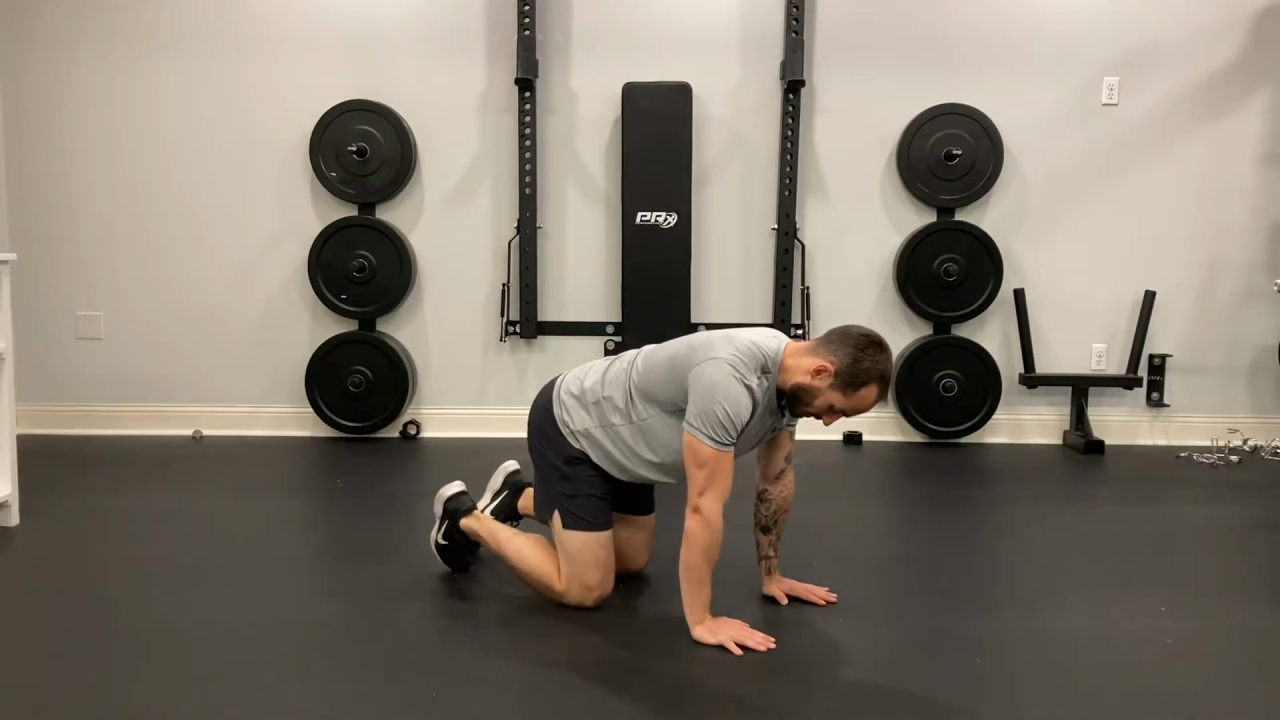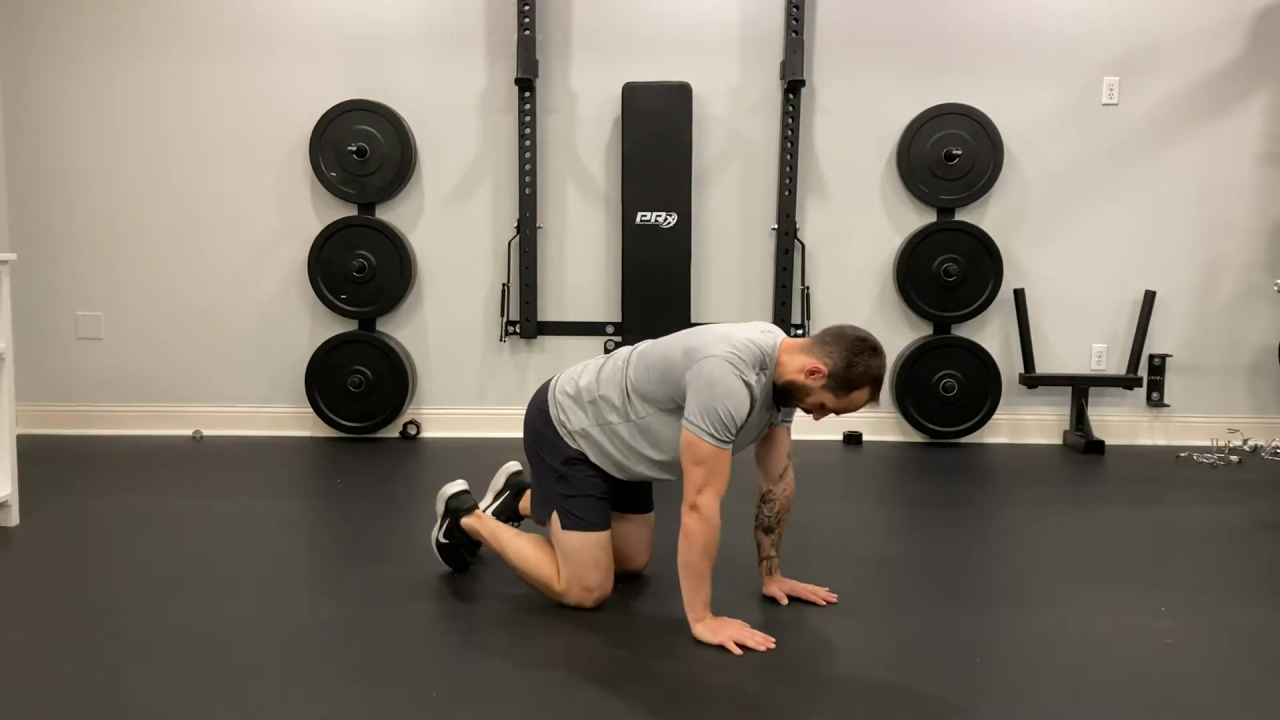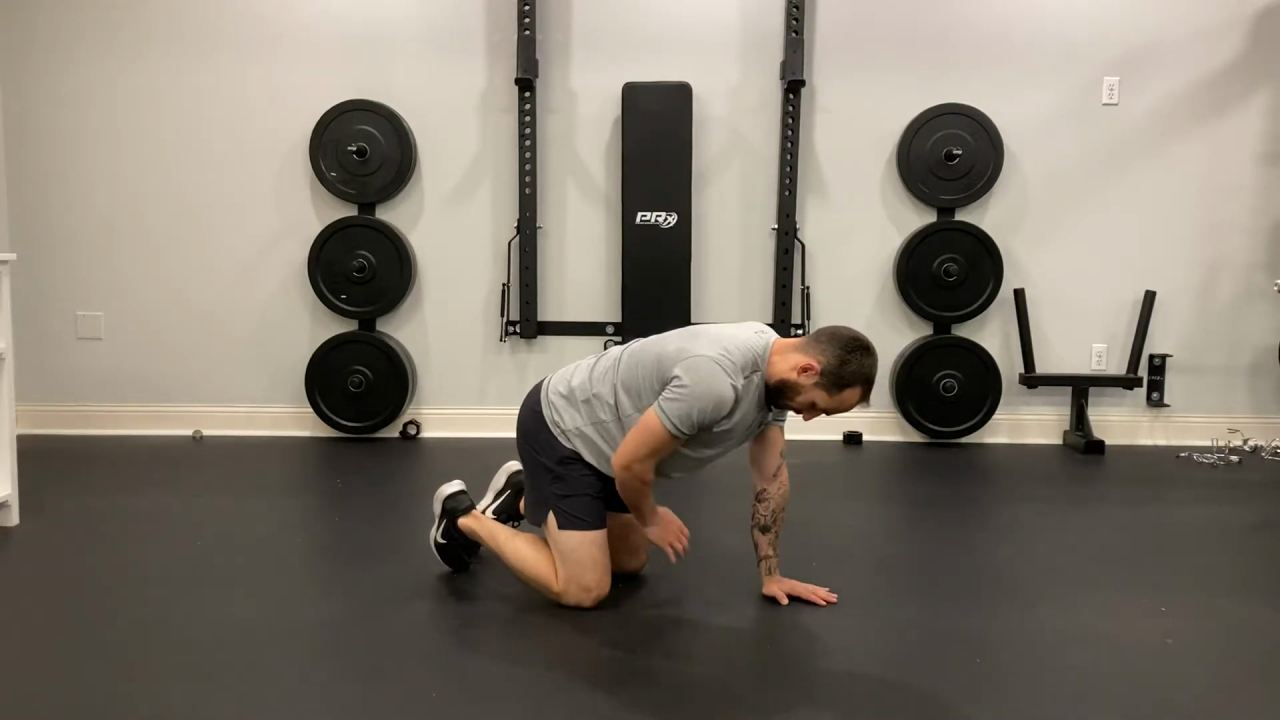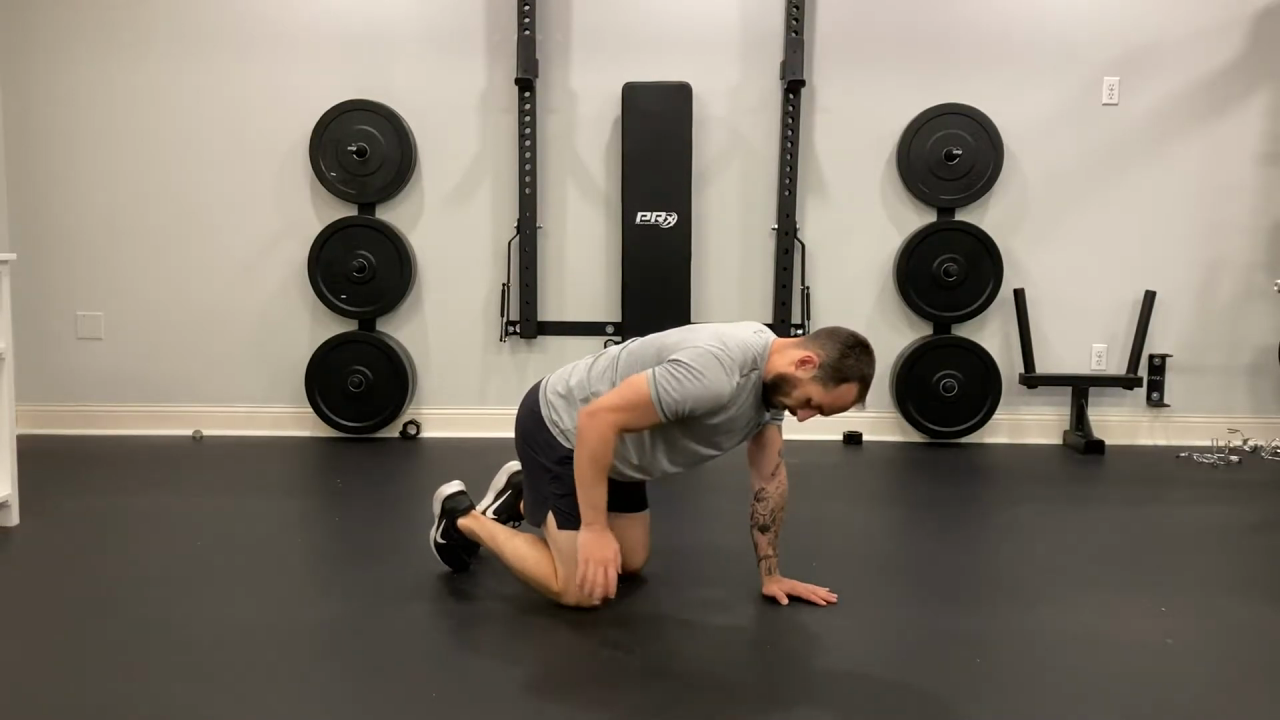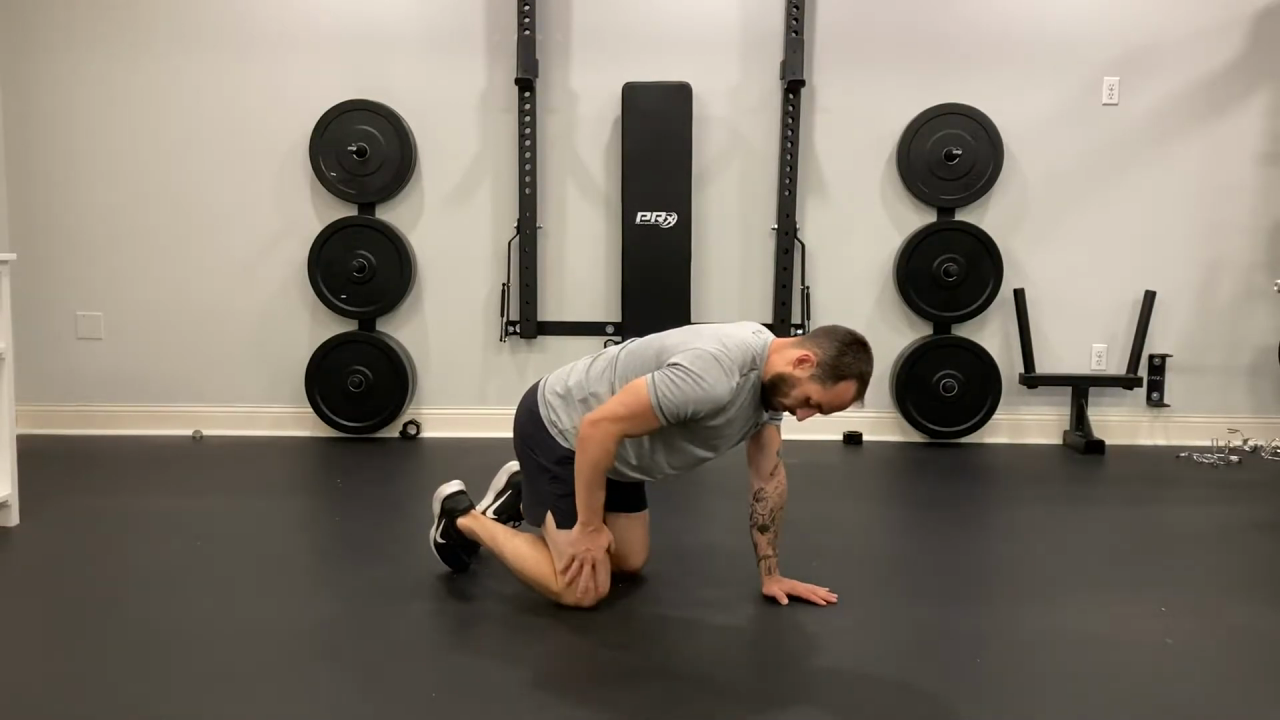
dt=0.4s
person 1, frame 1
left shoulder: (788, 372)
right shoulder: (729, 380)
left elbow: (776, 479)
right elbow: (703, 507)
left wrist: (770, 573)
right wrist: (700, 620)
left hip: (615, 435)
right hip: (569, 426)
left knee: (631, 562)
right knee: (586, 588)
left ankle: (518, 495)
right ankle: (465, 518)
person 1, frame 2
left shoulder: (783, 366)
right shoulder: (728, 378)
left elbow: (777, 478)
right elbow: (700, 504)
left wrist: (771, 574)
right wrist: (701, 619)
left hip: (611, 434)
right hip: (566, 426)
left knee: (632, 563)
right knee: (586, 589)
left ankle: (521, 497)
right ankle: (466, 517)
person 1, frame 3
left shoulder: (775, 368)
right shoulder: (716, 378)
left elbow: (770, 476)
right elbow: (630, 464)
left wrist: (770, 573)
right wrist: (650, 520)
left hip: (603, 432)
right hip: (560, 425)
left knee: (630, 562)
right knee: (584, 589)
left ankle: (521, 496)
right ankle: (464, 518)
person 1, frame 4
left shoulder: (773, 372)
right shoulder: (714, 372)
left elbow: (769, 476)
right elbow: (596, 419)
left wrist: (770, 574)
right wrist: (595, 529)
left hip: (604, 434)
right hip: (559, 424)
left knee: (628, 562)
right knee: (584, 588)
left ankle: (521, 497)
right ankle: (462, 519)
person 1, frame 5
left shoulder: (771, 371)
right shoulder: (713, 373)
left elbow: (768, 475)
right elbow: (599, 425)
left wrist: (770, 573)
right wrist: (590, 528)
left hip: (606, 441)
right hip: (557, 425)
left knee: (630, 563)
right knee: (583, 589)
left ankle: (520, 496)
right ankle: (463, 519)
